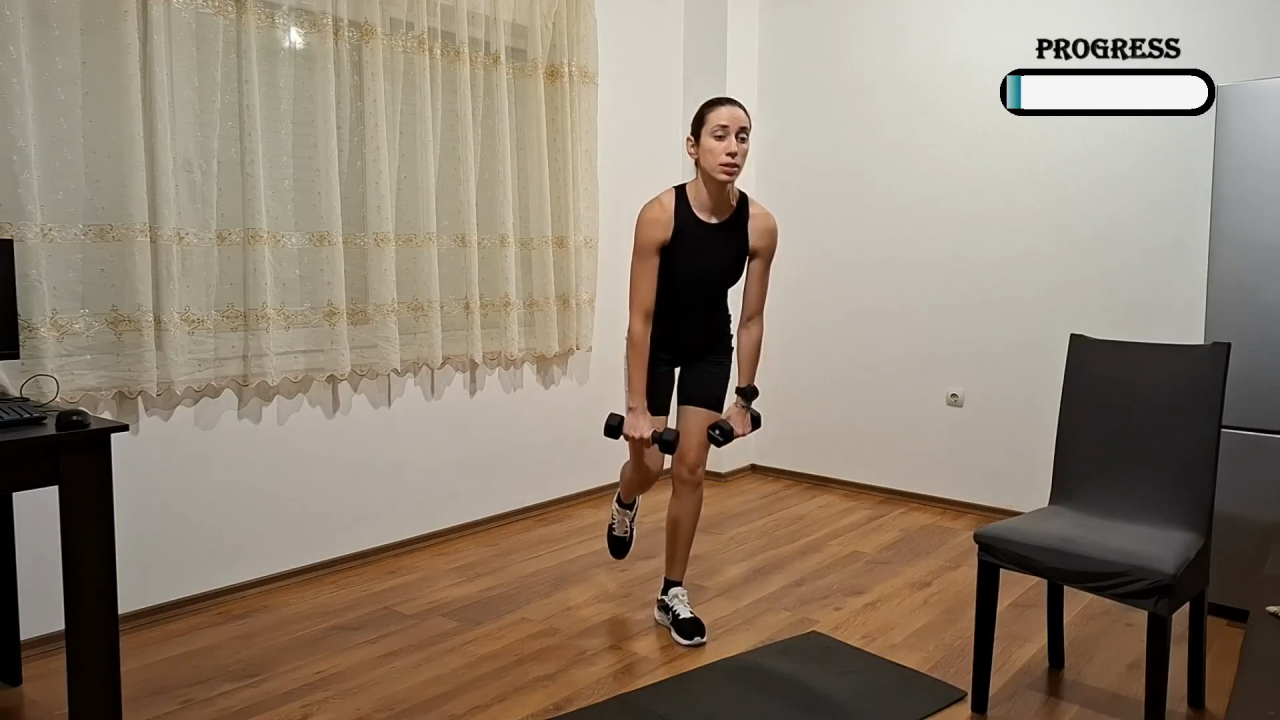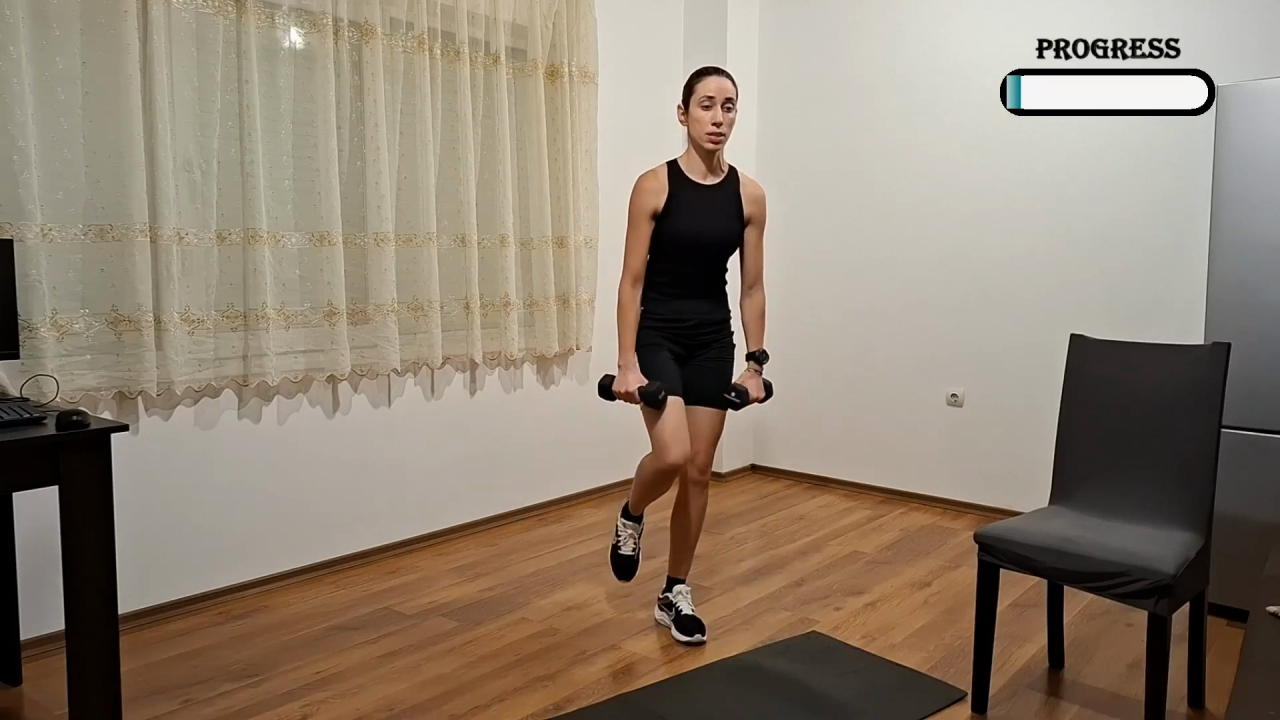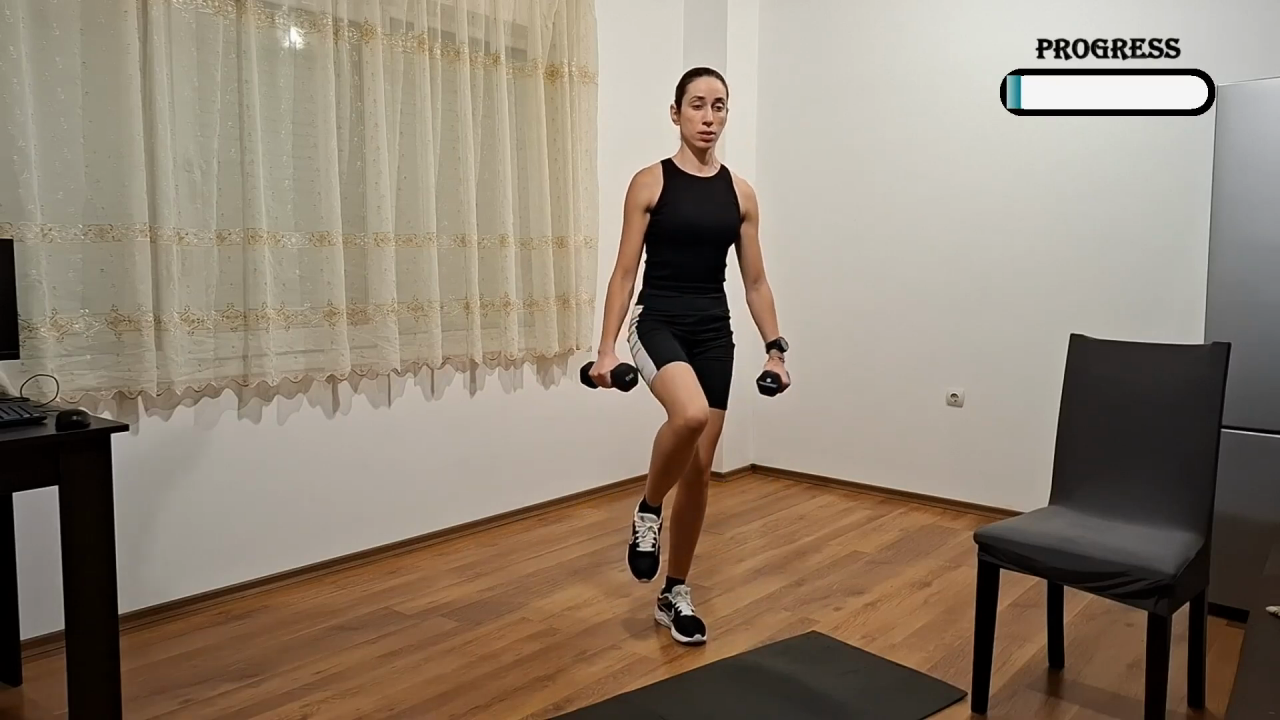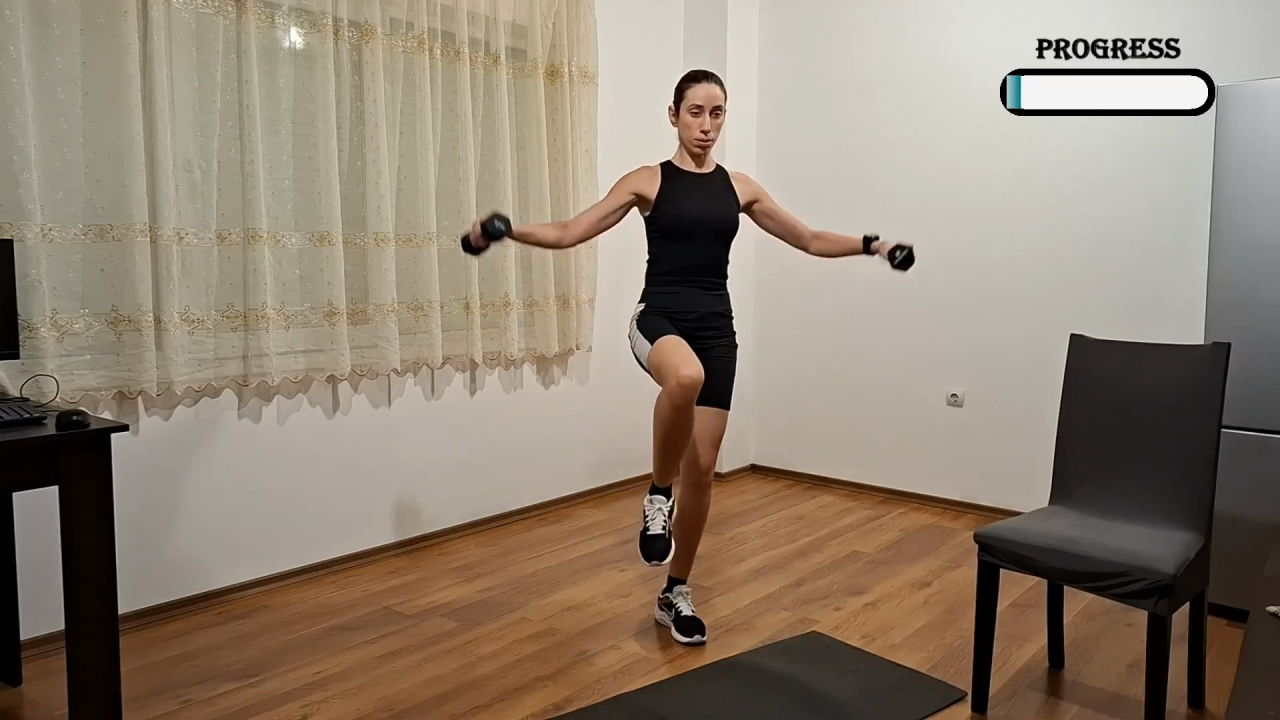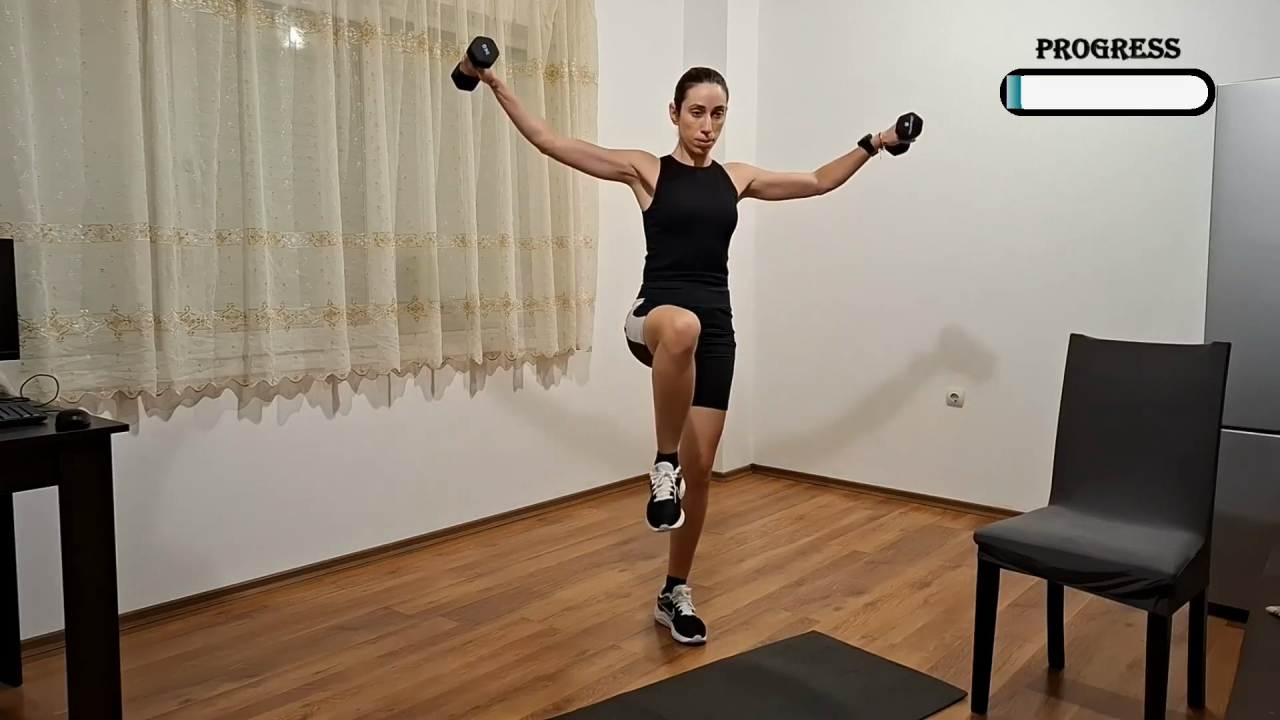
dt=0.4s
person 1, frame 1
left shoulder: (760, 224)
right shoulder: (659, 214)
left elbow: (751, 319)
right elbow: (640, 318)
left wrist: (743, 397)
right wrist: (636, 406)
left hip: (710, 347)
right hip: (658, 344)
left knee: (690, 472)
right knee: (647, 464)
left ankle: (672, 596)
right ankle: (624, 504)
person 1, frame 2
left shoulder: (748, 194)
right shoulder: (654, 185)
left elbow: (752, 286)
right elbow: (631, 281)
left wrist: (755, 360)
right wrist: (626, 364)
left hip: (713, 336)
right hip: (658, 331)
left knee: (698, 470)
right knee: (672, 454)
left ankle: (675, 594)
right ankle: (631, 514)
person 1, frame 3
left shoulder: (739, 191)
right shoulder: (650, 181)
left elbow: (755, 280)
right elbow: (625, 271)
left wrist: (774, 346)
right wrist: (605, 347)
left hip: (713, 331)
right hip: (658, 323)
left knee: (699, 469)
right knee: (689, 414)
left ankle: (675, 595)
right ankle: (648, 509)
person 1, frame 4
left shoulder: (738, 186)
right shoulder: (648, 181)
left elbow: (808, 239)
right elbow: (572, 231)
left wrist: (870, 245)
right wrist: (511, 232)
left hip: (717, 328)
right hip: (659, 321)
left knee: (703, 469)
right knee: (685, 376)
left ankle: (676, 595)
right ankle: (658, 493)
person 1, frame 5
left shoulder: (737, 178)
right shoulder: (645, 169)
left elbow: (819, 181)
right elbow: (549, 141)
left wrist: (873, 145)
right wrist: (495, 85)
left hip: (716, 328)
right hip: (655, 319)
left knee: (700, 470)
right knee: (683, 327)
left ankle: (676, 595)
right ankle: (664, 462)
